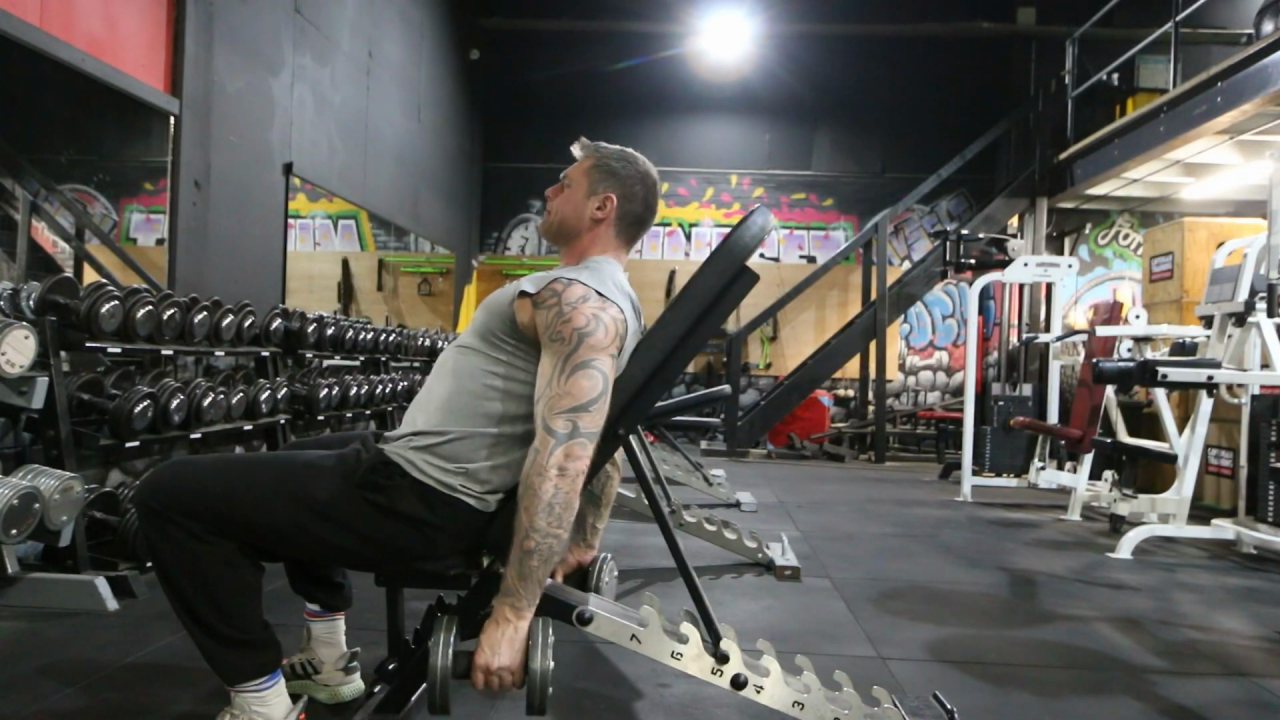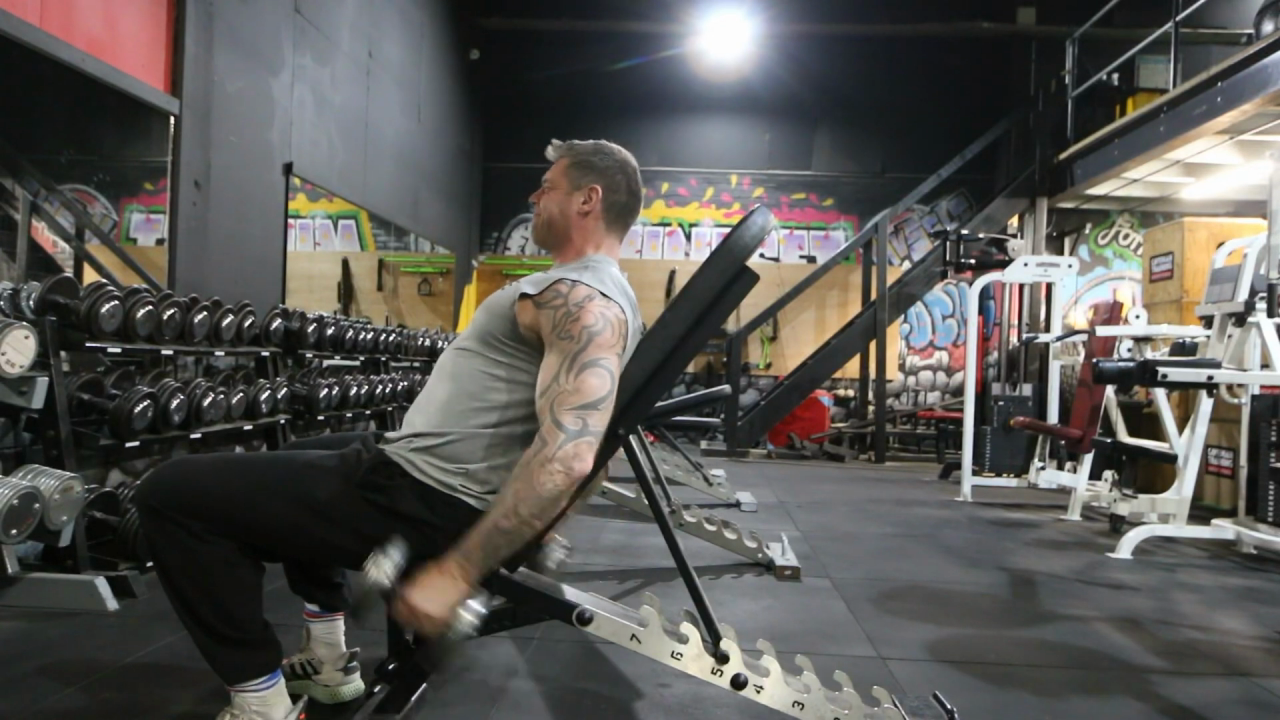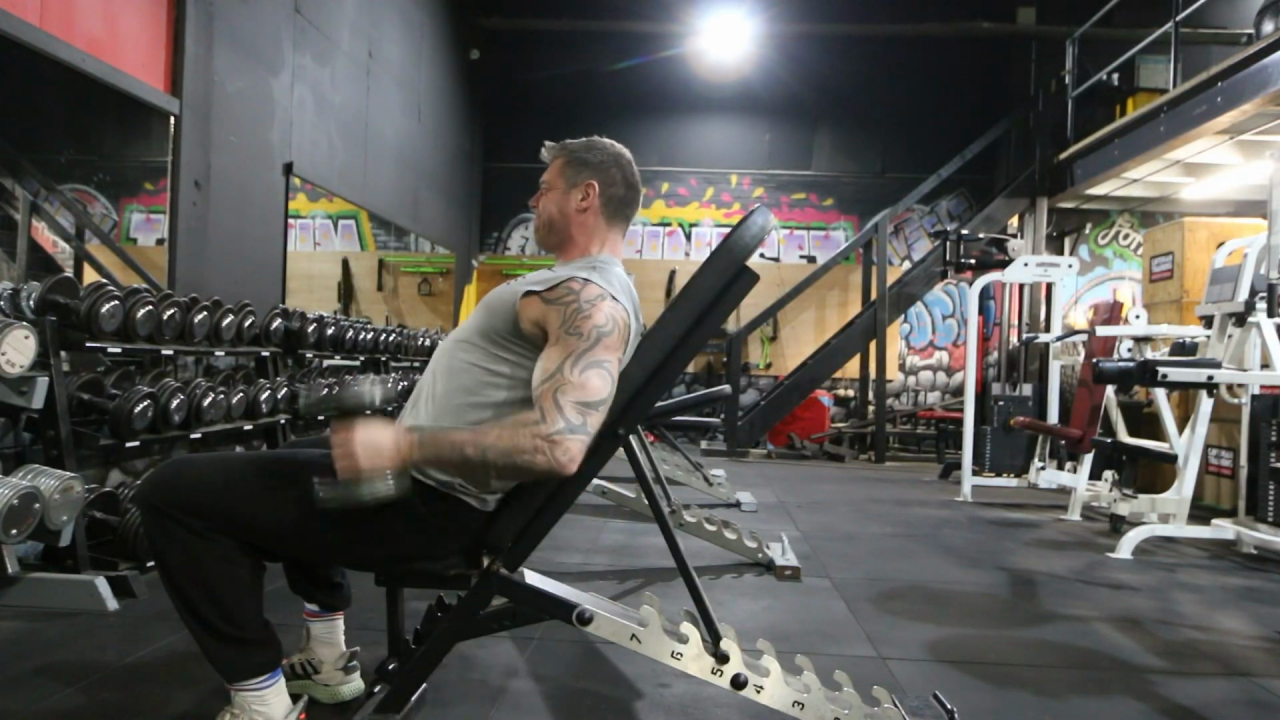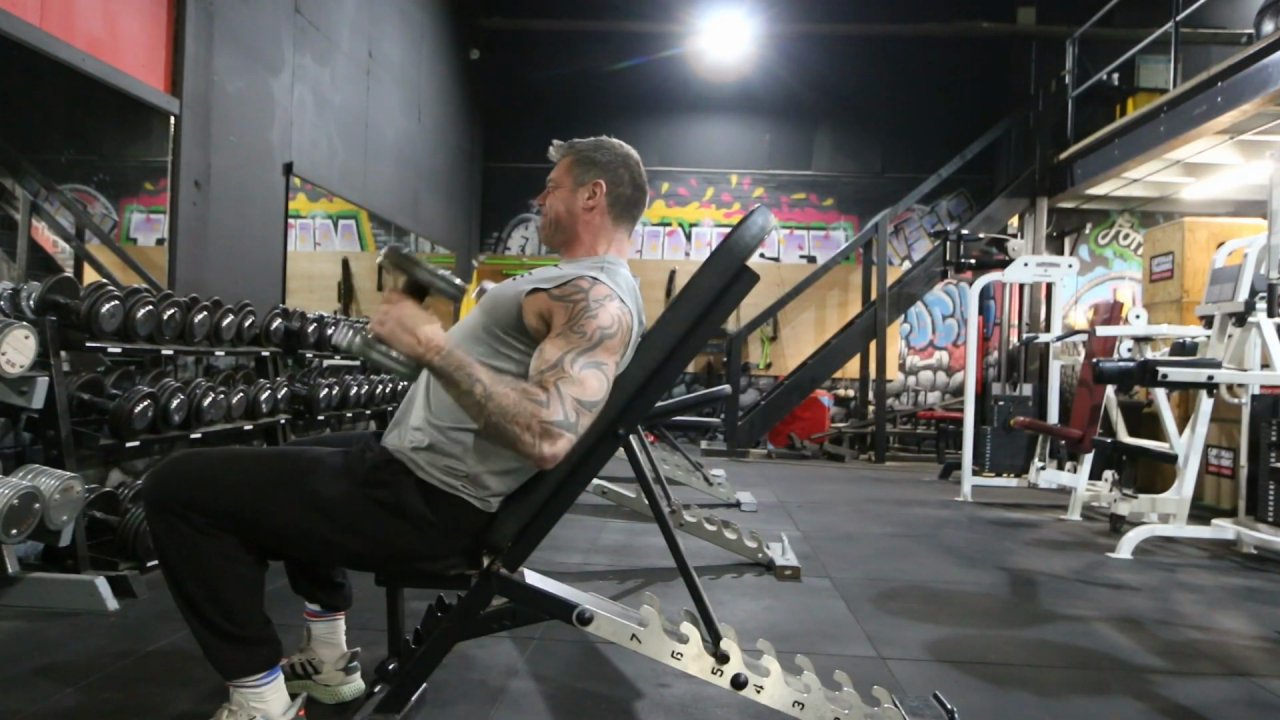
dt=0.3s
person 1, frame 1
left shoulder: (579, 299)
right shoulder: (604, 299)
left elbow: (563, 455)
right elbow: (596, 444)
left wrist: (510, 615)
right wrist: (584, 543)
left hip: (420, 499)
right hip: (428, 476)
left knee: (172, 494)
right knee: (294, 461)
right ankle: (328, 661)
person 1, frame 2
left shoulder: (582, 301)
right shoulder: (593, 295)
left elbow: (567, 456)
right elbow: (584, 439)
left wrist: (455, 573)
right wrist: (547, 528)
left hip: (422, 497)
right hip: (431, 480)
left knee: (172, 493)
right knee: (294, 462)
right ankle: (327, 661)
person 1, frame 3
left shoulder: (590, 301)
right shoulder: (588, 288)
left elbow: (558, 444)
left wrist: (404, 445)
right wrist: (410, 442)
left hip: (429, 501)
right hip: (436, 485)
left knee: (174, 493)
right knee: (294, 463)
right ankle: (327, 661)
person 1, frame 4
left shoulder: (596, 300)
right shoulder: (587, 285)
left elbow: (547, 434)
left wrist: (431, 345)
right wrist: (436, 337)
left hip: (429, 499)
right hip: (428, 475)
left knee: (180, 486)
right knee: (295, 464)
right ankle: (327, 661)
